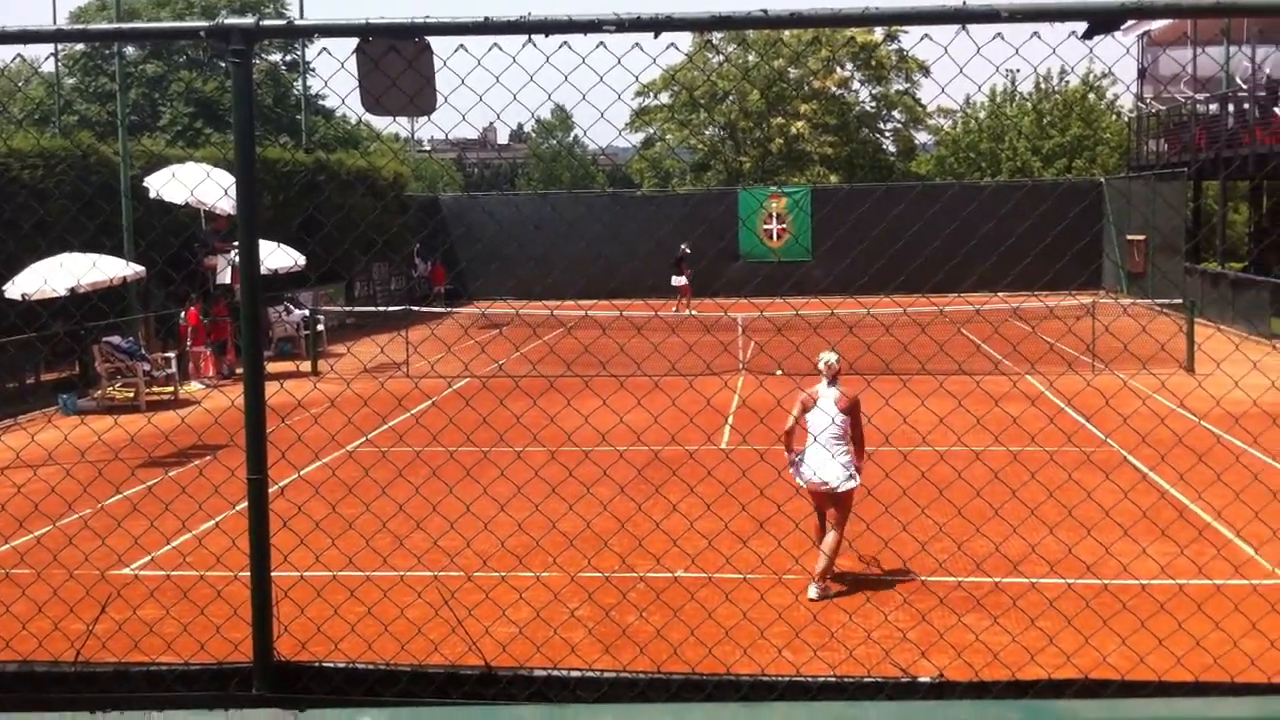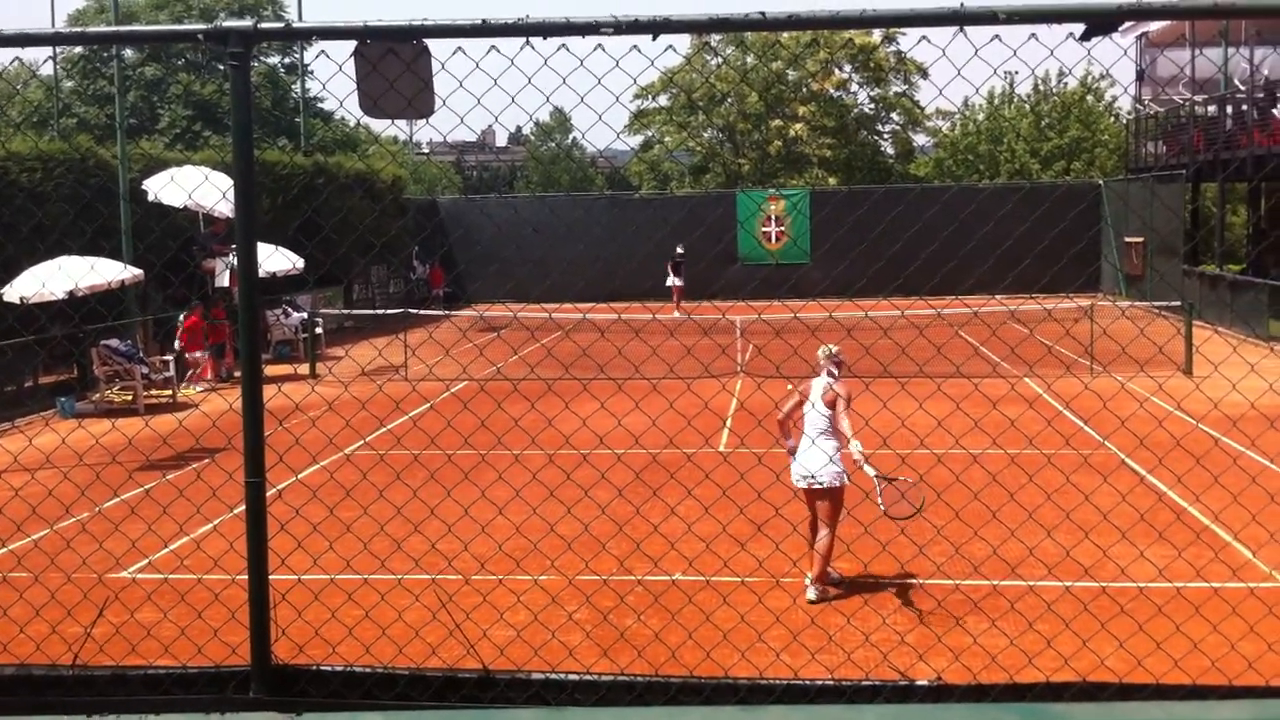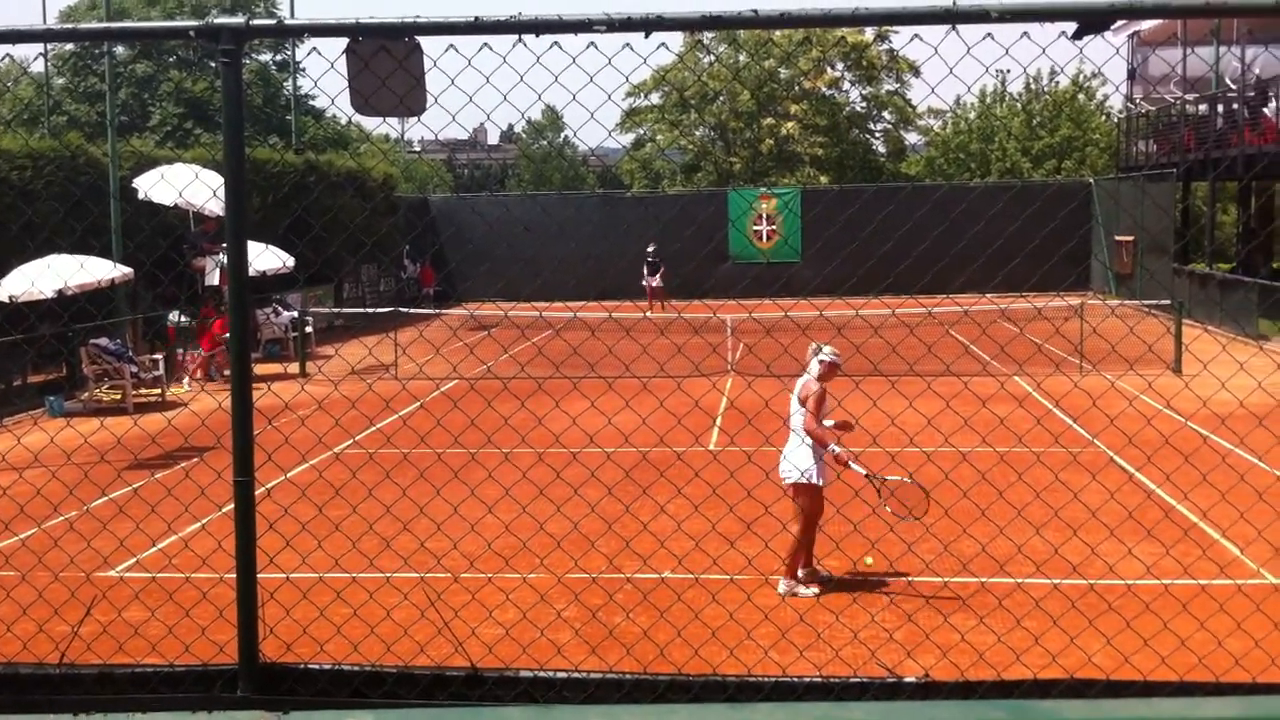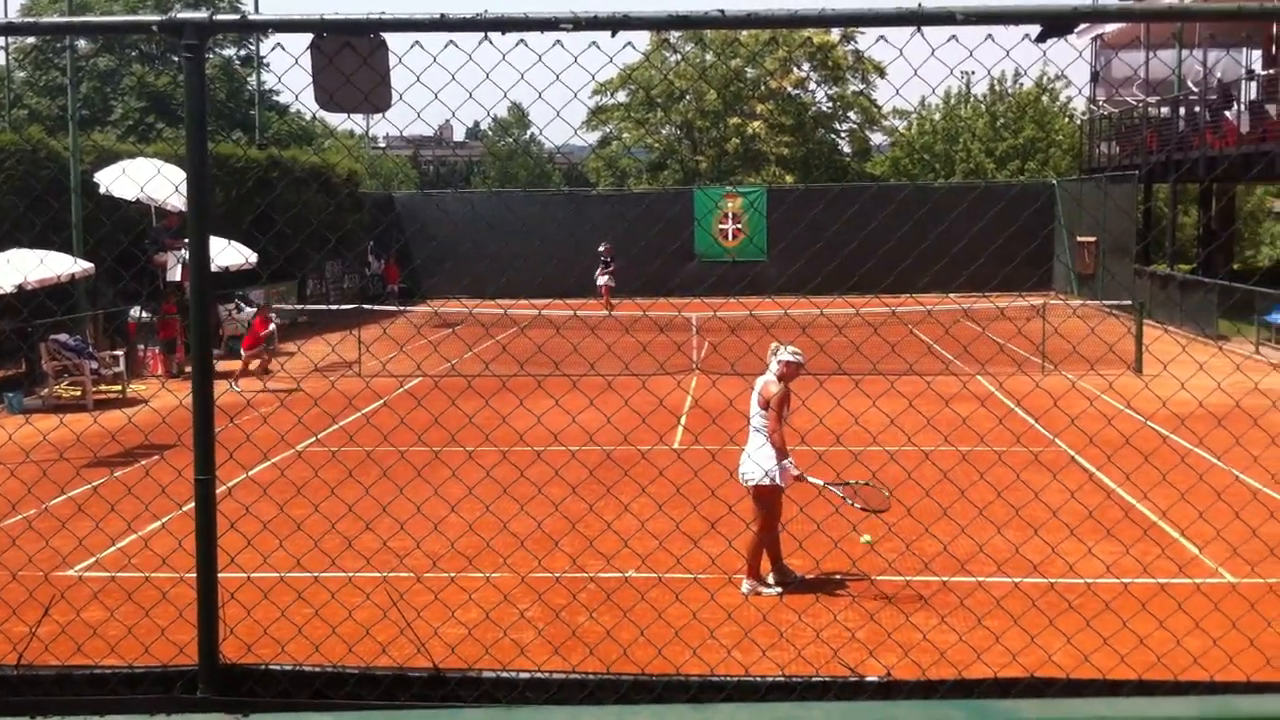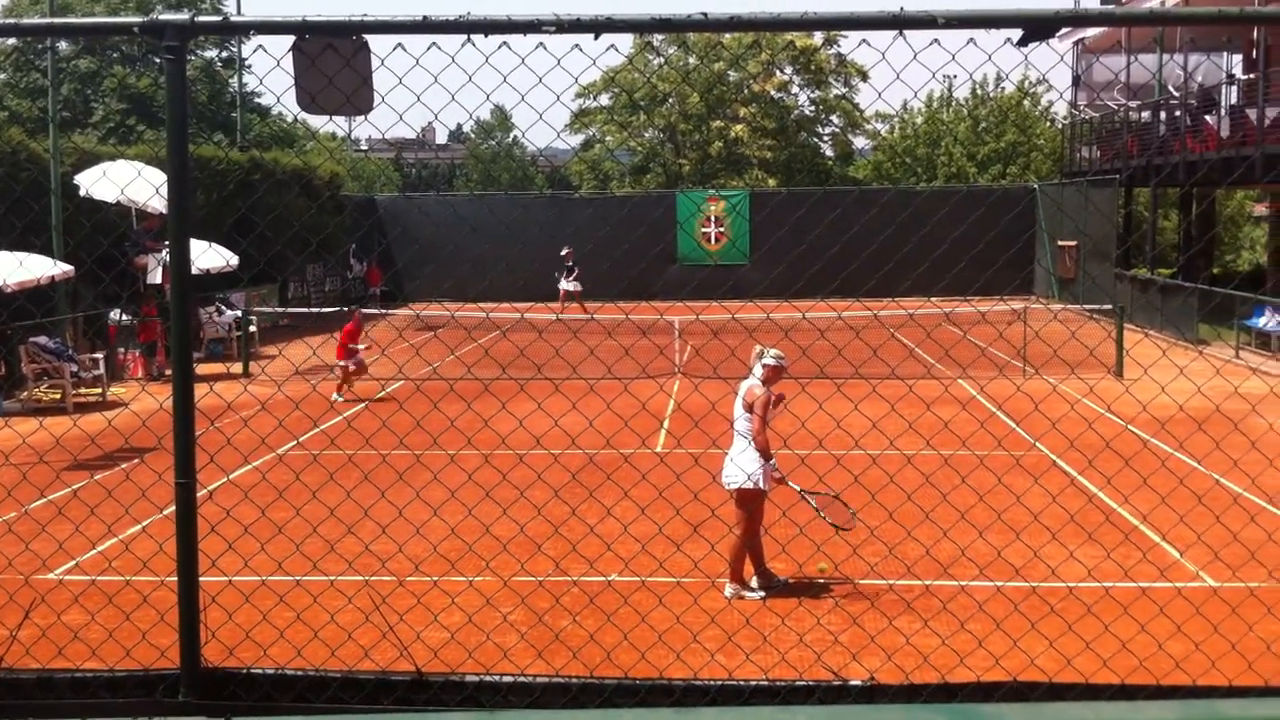
dt=0.5s
person 1, frame 1
left shoulder: (807, 395)
right shoulder: (849, 397)
left elbow: (788, 429)
right elbow: (857, 438)
left wrist: (791, 455)
right wrist: (858, 465)
left hip: (811, 467)
right hip: (839, 469)
left knee: (823, 517)
right knee: (835, 528)
left ankle: (823, 566)
right ankle: (817, 584)
person 1, frame 2
left shoulder: (807, 388)
right shoulder: (841, 389)
left elbow: (782, 417)
right elbow: (842, 420)
left wrist: (789, 442)
right wrist: (854, 446)
left hip: (804, 461)
right hip: (826, 464)
left knee: (817, 520)
right knee: (827, 527)
left ankle: (817, 572)
right ankle: (816, 586)
person 1, frame 3
left shoulder: (805, 382)
right shoulder: (816, 387)
right elbow: (811, 427)
left wrist: (832, 424)
right wrist: (835, 450)
left hip: (799, 459)
right hip: (804, 462)
left knee: (812, 515)
right knee: (803, 522)
left ankle: (806, 568)
right ankle: (788, 581)
person 1, frame 4
left shoulder: (763, 381)
right shoulder: (776, 389)
right elbow: (775, 432)
right wrist: (789, 464)
left hip: (759, 459)
right hip: (764, 462)
left knee: (772, 520)
right knee: (762, 524)
left ankle: (778, 570)
right ankle: (751, 580)
person 1, frame 5
left shoulder: (747, 385)
right shoulder: (761, 392)
right elbow: (758, 435)
left wrist: (772, 405)
right wrist: (772, 467)
left hip: (742, 463)
right hip: (748, 467)
left knee: (753, 525)
right knee: (744, 528)
left ankle: (762, 574)
right ankle: (734, 584)
